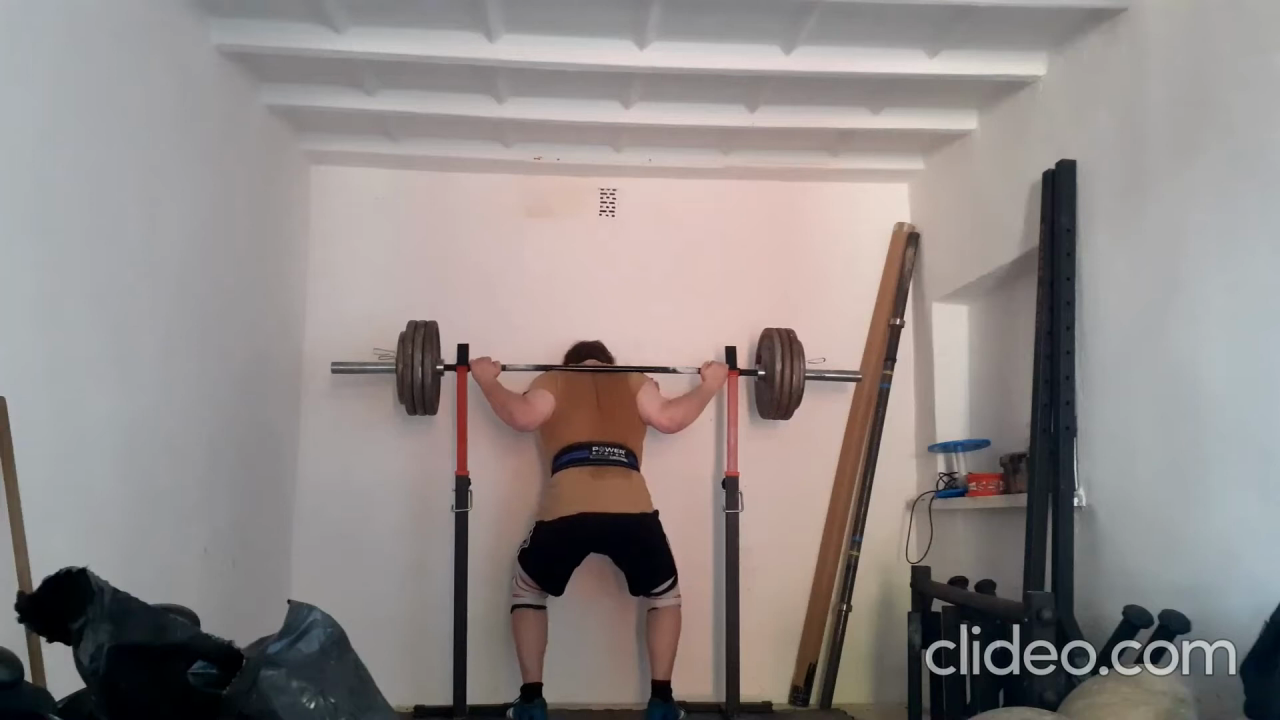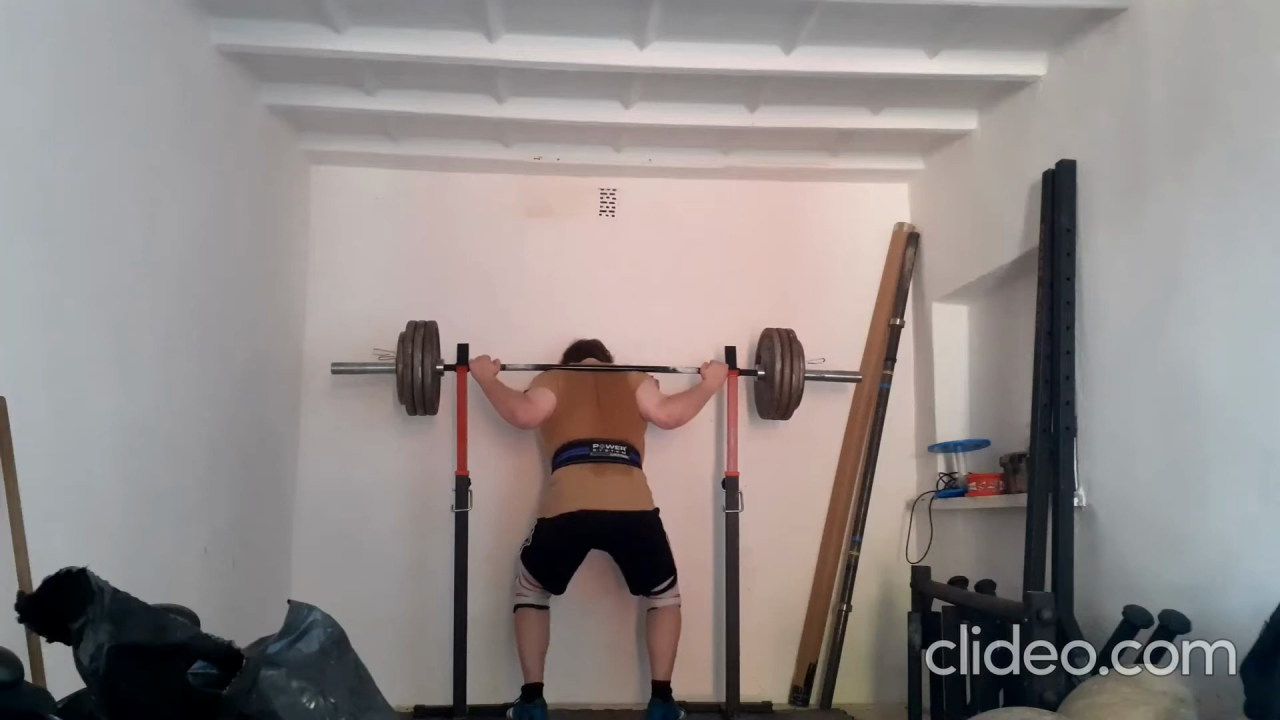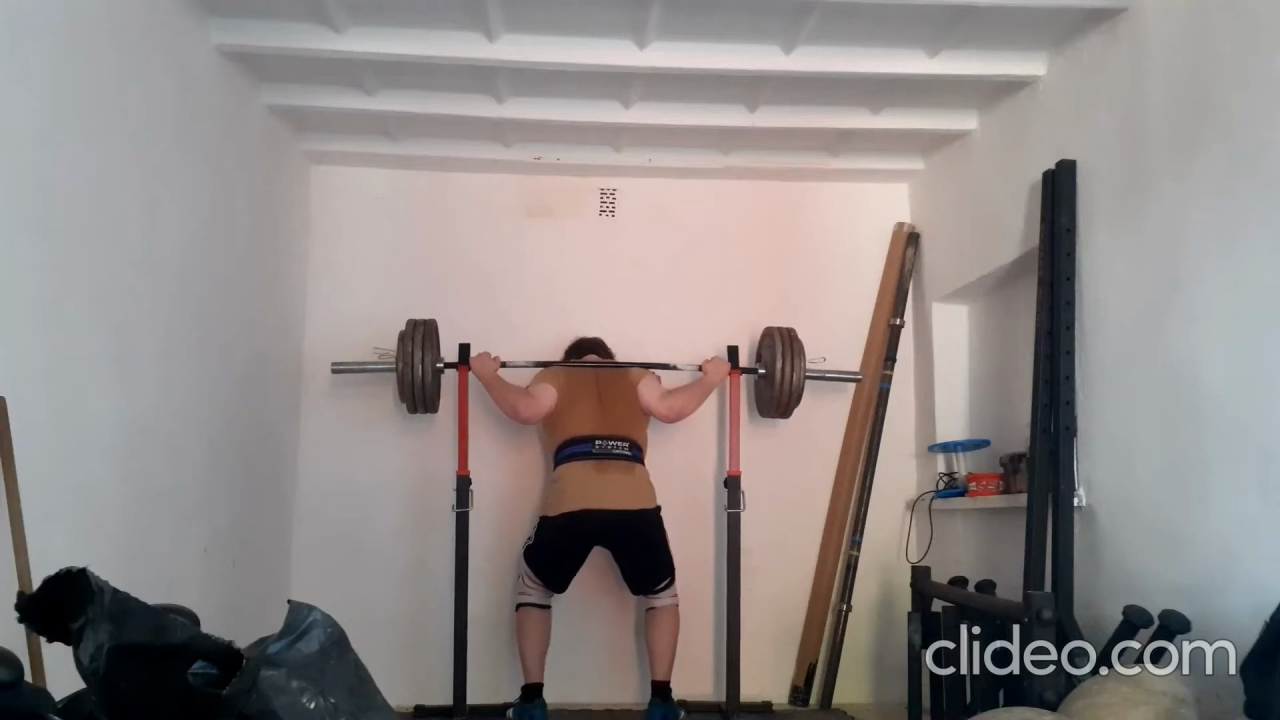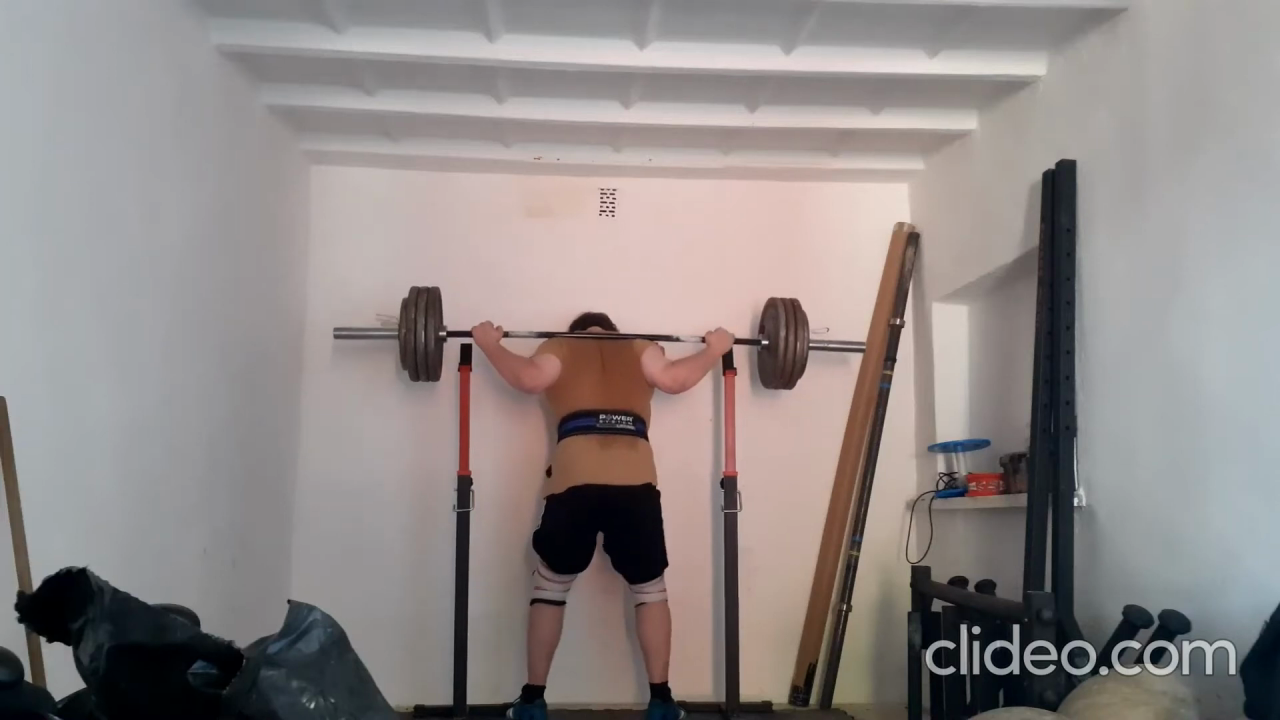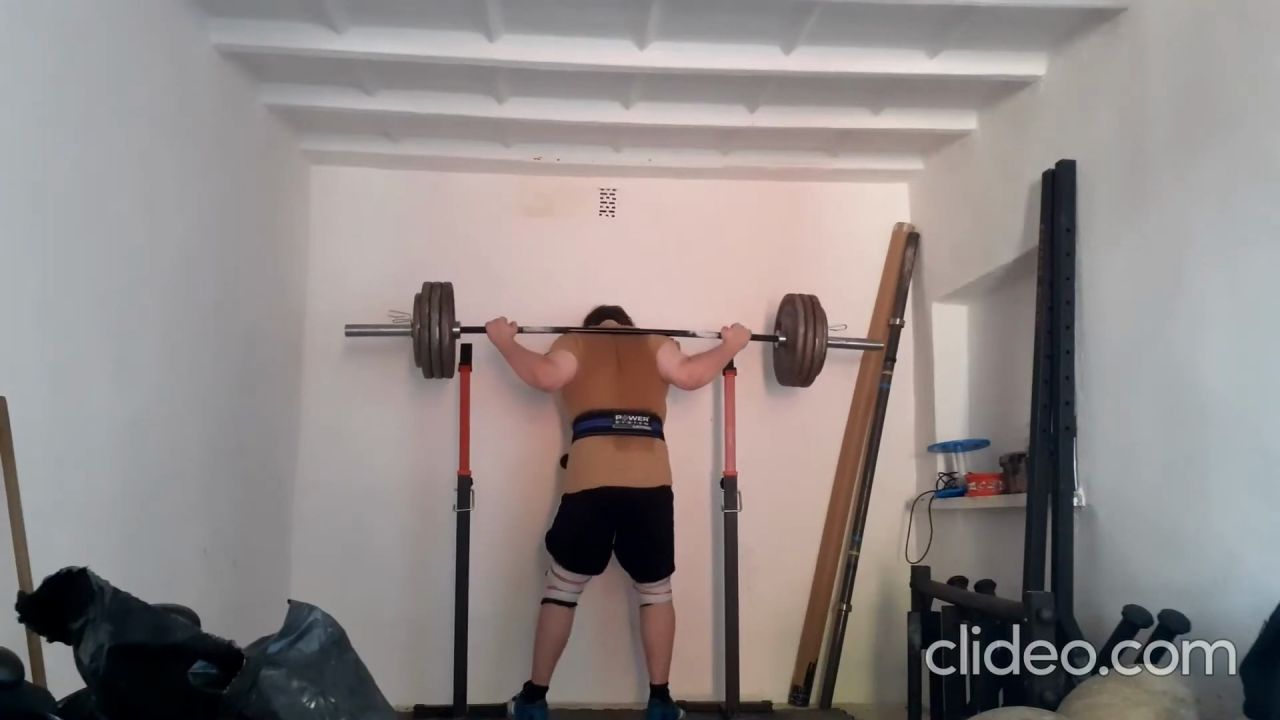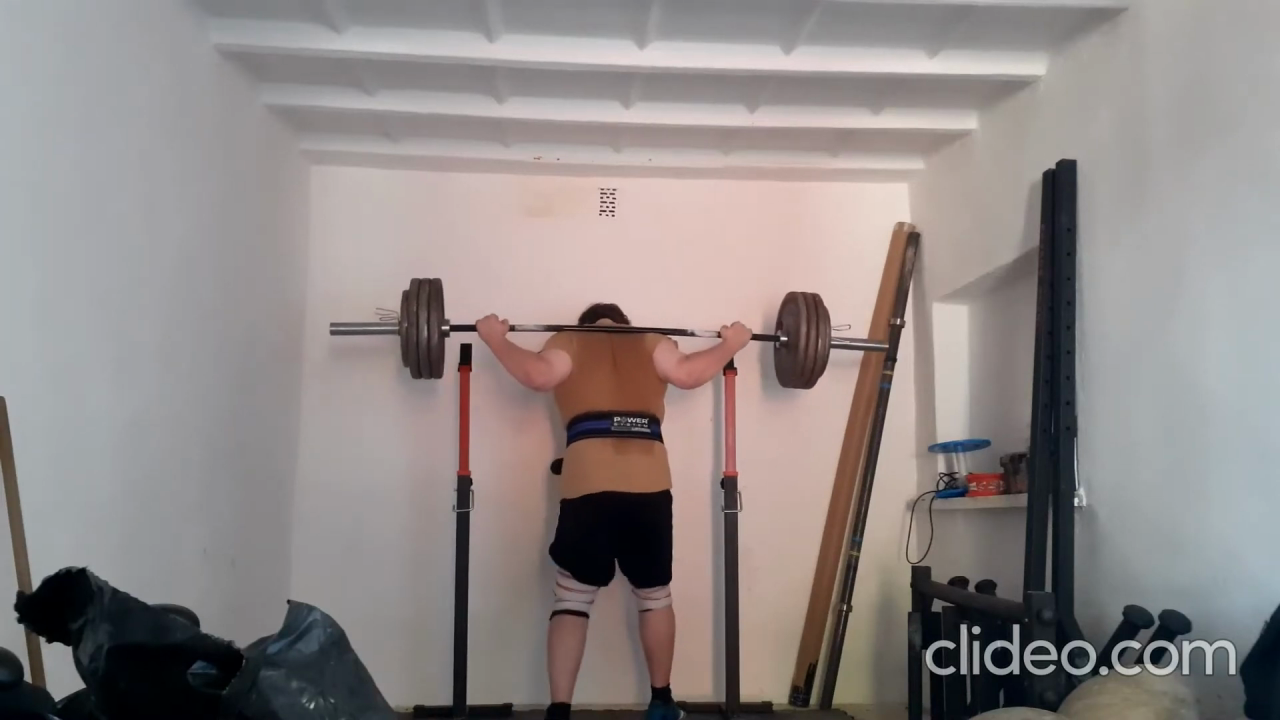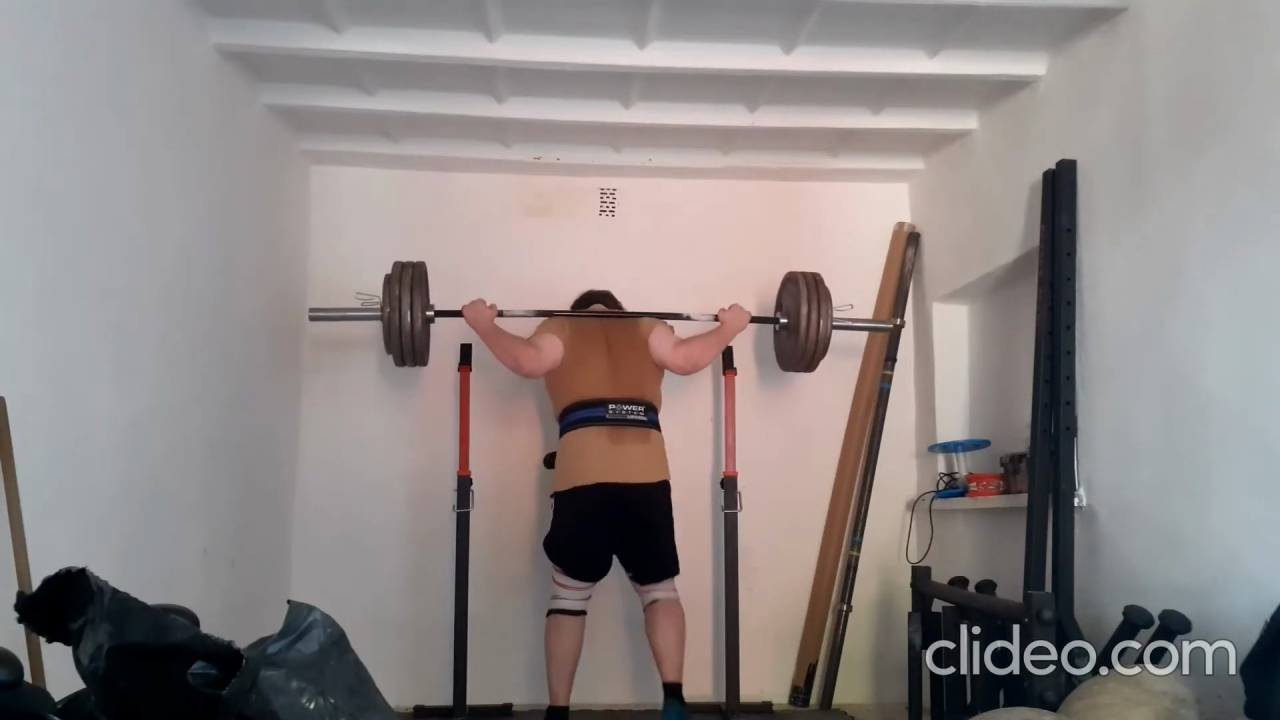
dt=0.4s
person 1, frame 1
left shoulder: (553, 381)
right shoulder: (634, 381)
left elbow: (522, 417)
right elbow: (669, 419)
left wrist: (487, 380)
right wrist: (710, 385)
left hip: (567, 507)
right hip: (631, 508)
left knee: (527, 592)
right knee: (665, 595)
person 1, frame 2
left shoulder: (553, 380)
right shoulder: (634, 379)
left elbow: (523, 415)
right elbow: (668, 414)
left wrist: (486, 378)
right wrist: (711, 383)
left hip: (568, 504)
right hip: (632, 505)
left knee: (530, 592)
right knee: (664, 596)
person 1, frame 3
left shoulder: (555, 376)
right shoulder: (635, 375)
left elbow: (525, 410)
right elbow: (670, 408)
left wrist: (486, 375)
right wrist: (712, 378)
left hip: (571, 501)
right hip: (635, 503)
left knee: (533, 591)
right knee: (661, 595)
person 1, frame 4
left shoulder: (559, 347)
right shoulder: (639, 348)
left elbow: (527, 378)
right elbow: (674, 378)
left wrist: (489, 344)
right wrist: (715, 349)
left hip: (575, 479)
right hip: (635, 480)
left knee: (550, 588)
right knee: (650, 589)
person 1, frame 5
left shoulder: (574, 342)
right shoulder: (654, 343)
left elbow: (545, 376)
right elbow: (690, 375)
left wrist: (503, 341)
right wrist: (732, 345)
left hip: (590, 478)
right hip: (650, 480)
left knee: (563, 587)
right knee: (655, 590)
person 1, frame 6
left shoulder: (568, 341)
right shoulder: (651, 342)
left elbow: (538, 375)
right elbow: (688, 374)
left wrist: (495, 339)
right wrist: (732, 344)
left hip: (588, 483)
right hip: (649, 483)
left knee: (573, 599)
right knee: (655, 596)
person 1, frame 7
left shoulder: (560, 328)
right shoulder: (646, 327)
left elbow: (528, 361)
right elbow: (686, 358)
left wrist: (482, 324)
right wrist: (730, 327)
left hip: (582, 476)
right hip: (647, 476)
left knee: (569, 599)
right knee: (660, 589)
